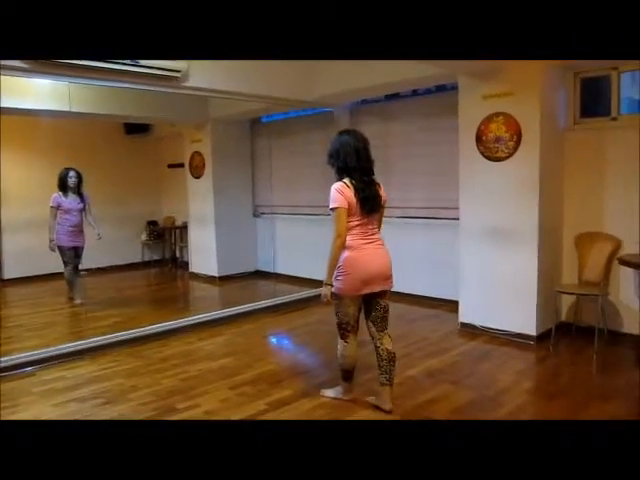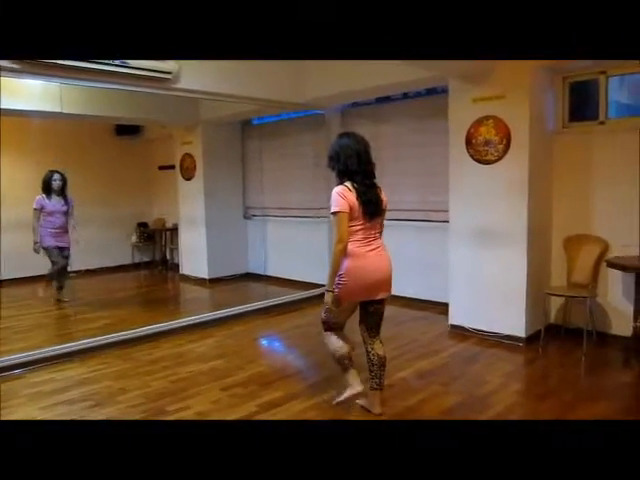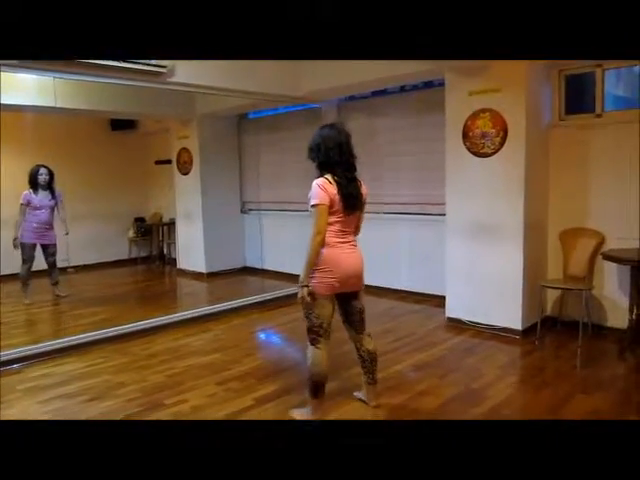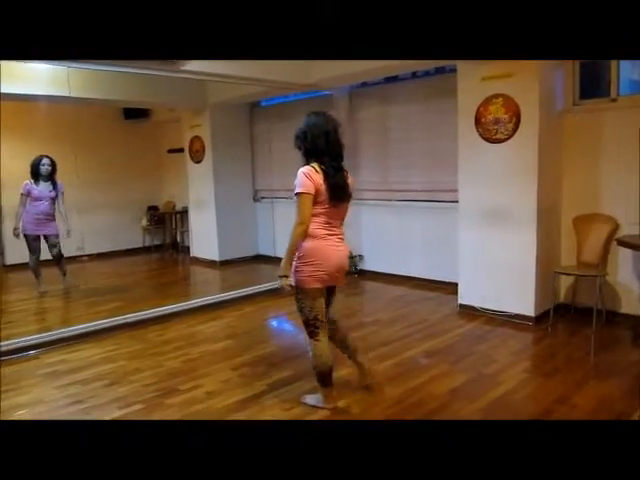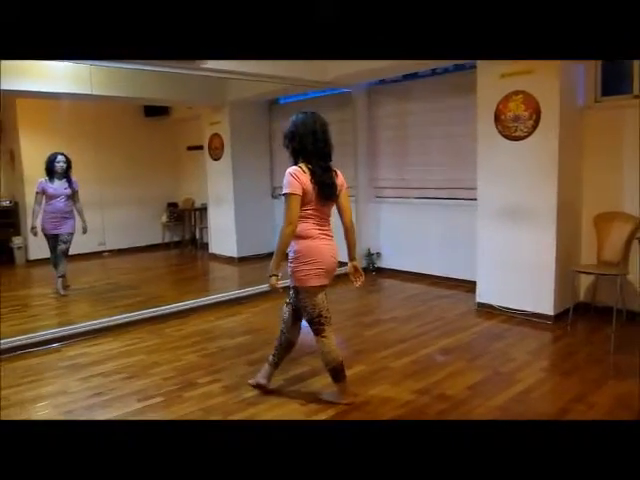
dt=0.4s
person 1, frame 1
left shoulder: (340, 189)
right shoulder: (377, 188)
left elbow: (340, 237)
left wrist: (328, 280)
left hip: (354, 265)
right hip: (380, 261)
left knee: (347, 333)
right knee: (380, 331)
left ankle: (345, 389)
right ankle: (386, 396)
person 1, frame 2
left shoulder: (341, 193)
right shoulder: (378, 192)
left elbow: (341, 243)
left wrist: (330, 286)
left hip: (356, 270)
right hip: (382, 267)
left knee: (330, 327)
right knee: (372, 335)
left ankle: (353, 382)
right ankle: (375, 399)
person 1, frame 3
left shoulder: (322, 185)
right shoulder: (358, 185)
left elbow: (319, 236)
left wrist: (304, 280)
left hip: (327, 266)
right hip: (353, 262)
left knee: (317, 339)
right knee: (358, 330)
left ankle: (315, 408)
right ankle: (371, 391)
person 1, frame 4
left shoulder: (308, 173)
right shoulder: (344, 176)
left elbow: (301, 225)
left wrist: (284, 268)
left hip: (313, 257)
right hip: (337, 254)
left knee: (314, 329)
right knee: (322, 320)
left ankle: (326, 395)
right ankle: (359, 365)
person 1, frame 5
left shoulder: (295, 174)
right shoulder: (335, 175)
left elbow: (291, 226)
right elbow: (348, 223)
left wrist: (274, 267)
right wrist: (352, 260)
left hip: (307, 256)
right hip: (327, 253)
left knee: (321, 327)
right knee: (291, 316)
left ankle: (342, 391)
right ankle: (267, 374)
person 2, frame 1
left shoulder: (83, 197)
right shoulder: (57, 197)
left elbow: (88, 215)
right elbow: (52, 219)
left wrist: (96, 229)
right wrist: (52, 238)
left hip: (78, 235)
right hip: (63, 235)
left knee: (75, 265)
right knee: (69, 265)
left ankle: (71, 292)
right ankle: (76, 295)
person 2, frame 2
left shoulder: (67, 199)
right shoulder: (41, 200)
left elbow: (70, 219)
right elbow: (35, 221)
right wrist: (36, 240)
left hip: (63, 236)
right hip: (47, 236)
left knee: (64, 265)
right knee: (57, 264)
left ankle: (59, 293)
person 2, frame 3
left shoulder: (55, 194)
right shoulder: (27, 195)
left elbow: (61, 211)
right elbow: (21, 216)
left wrist: (65, 226)
right wrist: (16, 236)
left hip: (48, 232)
right hip: (30, 232)
left knee: (52, 262)
right knee: (27, 264)
left ankle: (56, 289)
right ankle: (26, 295)
person 2, frame 4
left shoulder: (57, 186)
right shoulder: (28, 185)
left elbow: (61, 206)
right elbow: (21, 207)
left wrist: (67, 224)
right wrist: (16, 225)
left hip: (49, 223)
right hip: (31, 224)
left knee: (56, 253)
right knee: (34, 255)
left ankle: (64, 276)
right ankle: (40, 284)
person 2, frame 5
left shoulder: (72, 182)
right shoulder: (43, 183)
left elbow: (77, 203)
right elbow: (37, 205)
left wrist: (83, 221)
right wrist: (33, 224)
left hip: (67, 221)
right hip: (50, 222)
left knee: (62, 251)
right knee: (54, 253)
left ankle: (59, 283)
right ankle: (62, 278)
